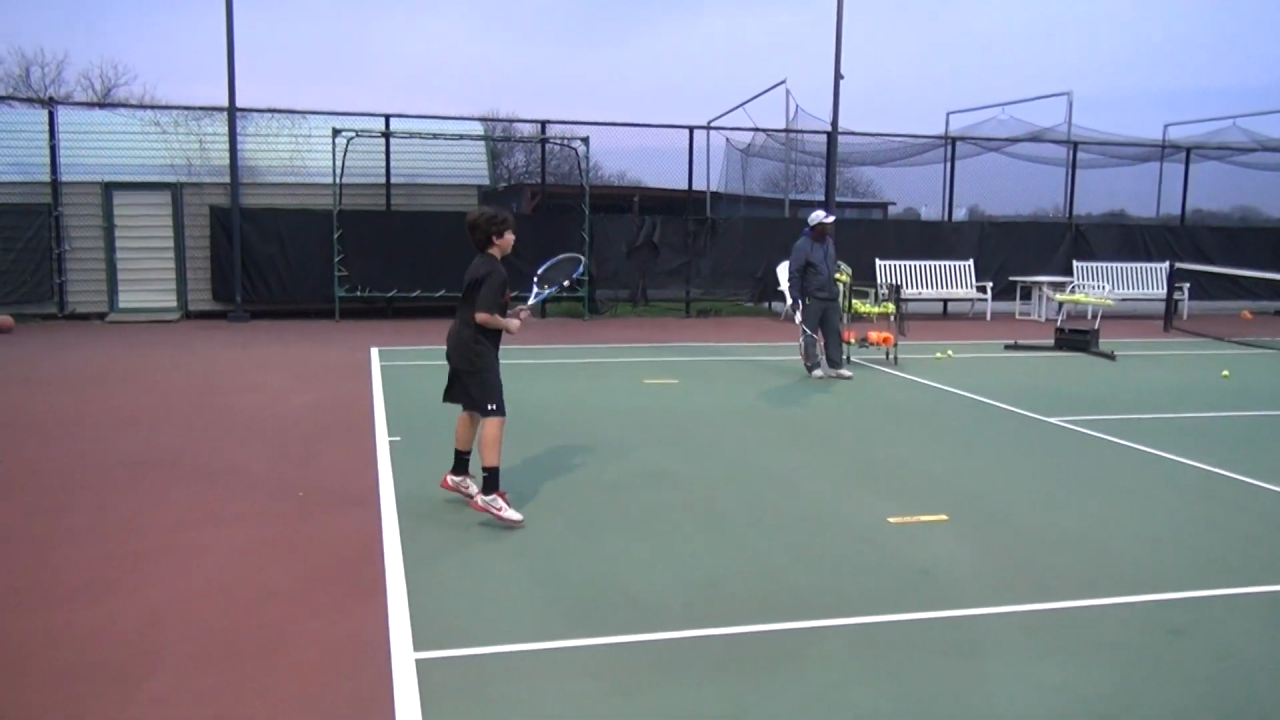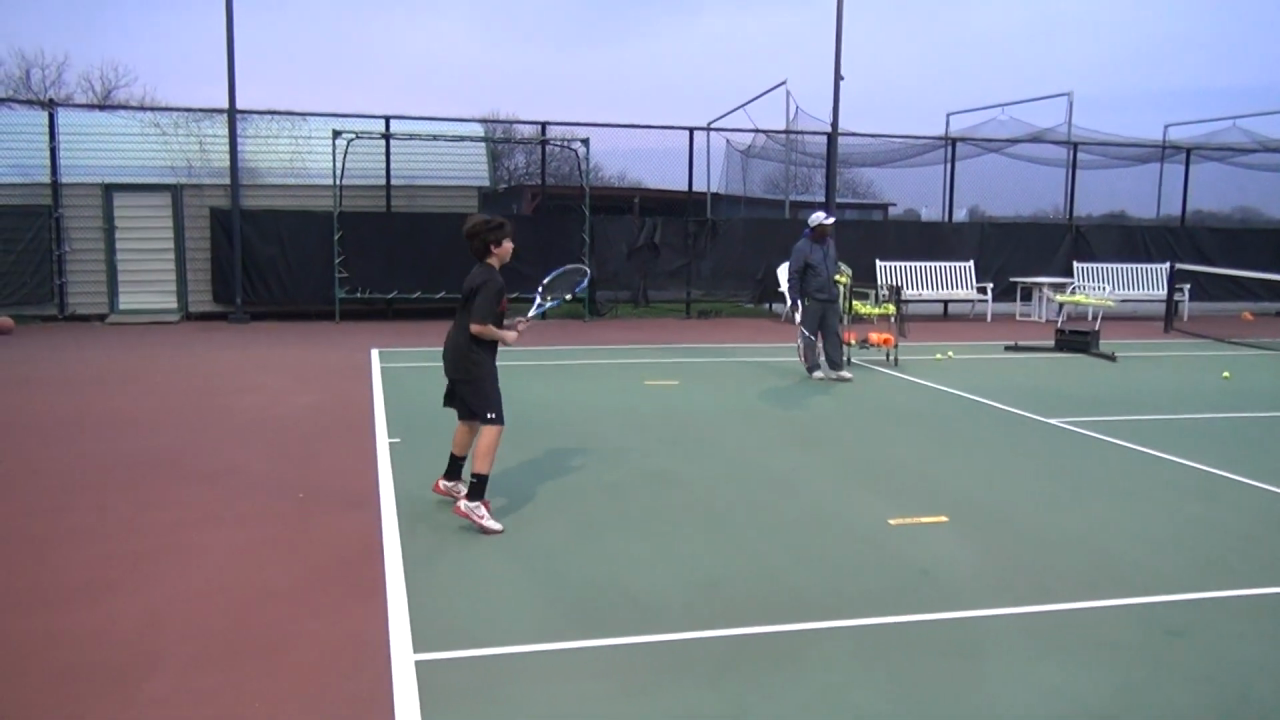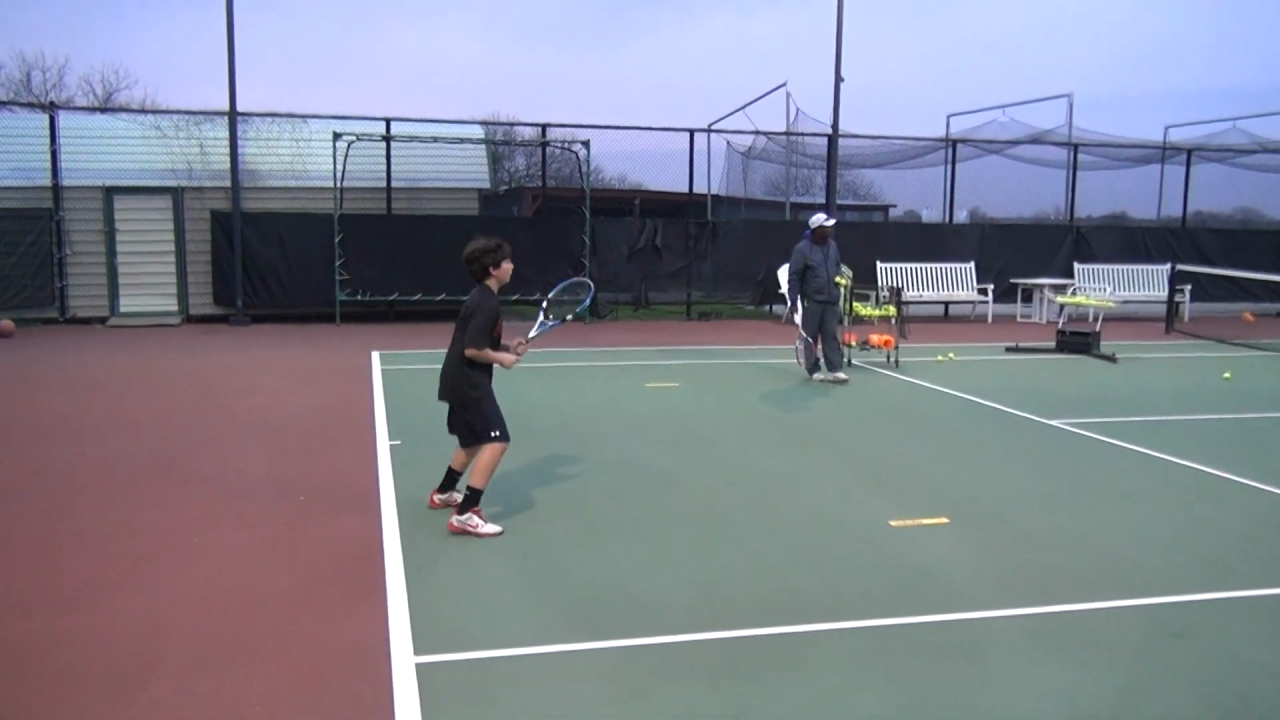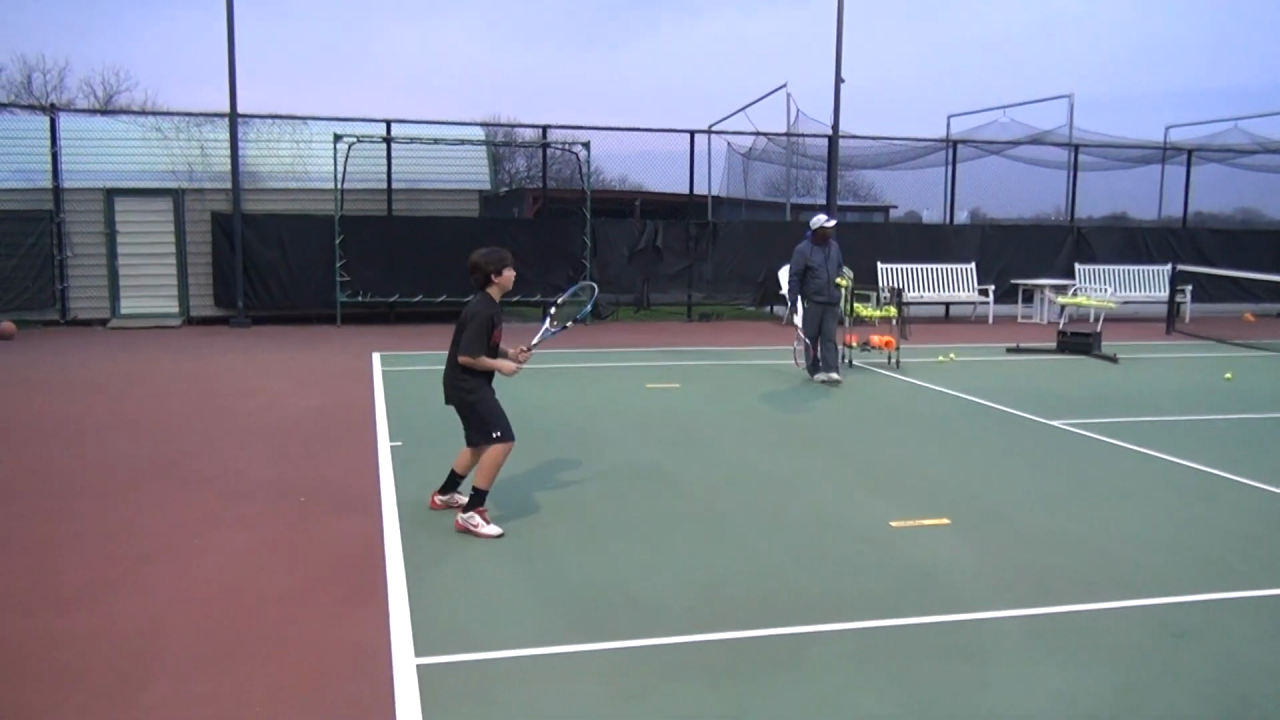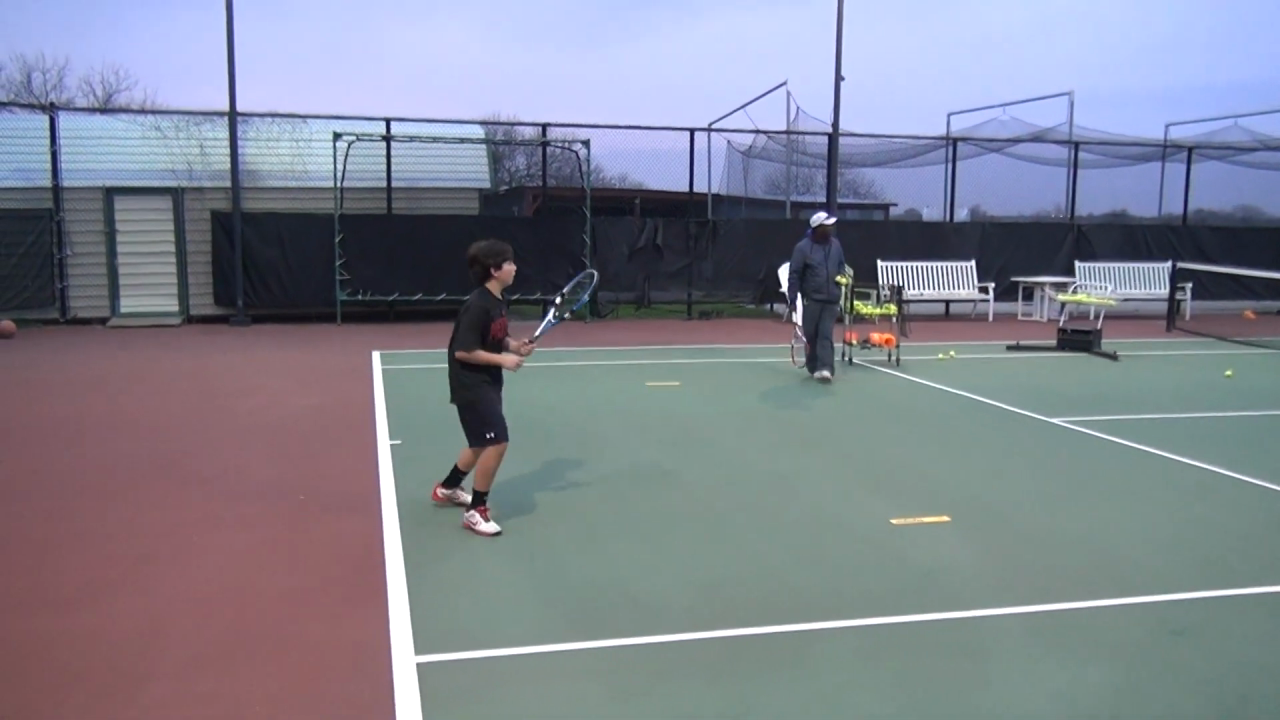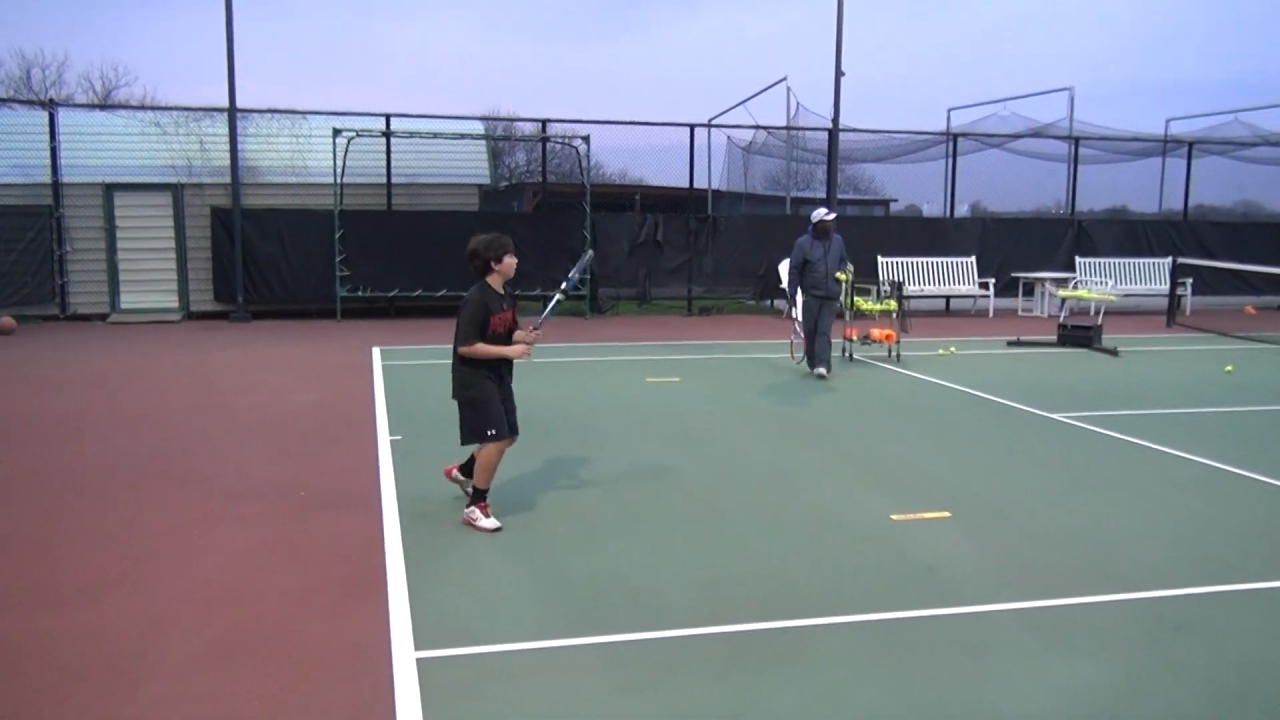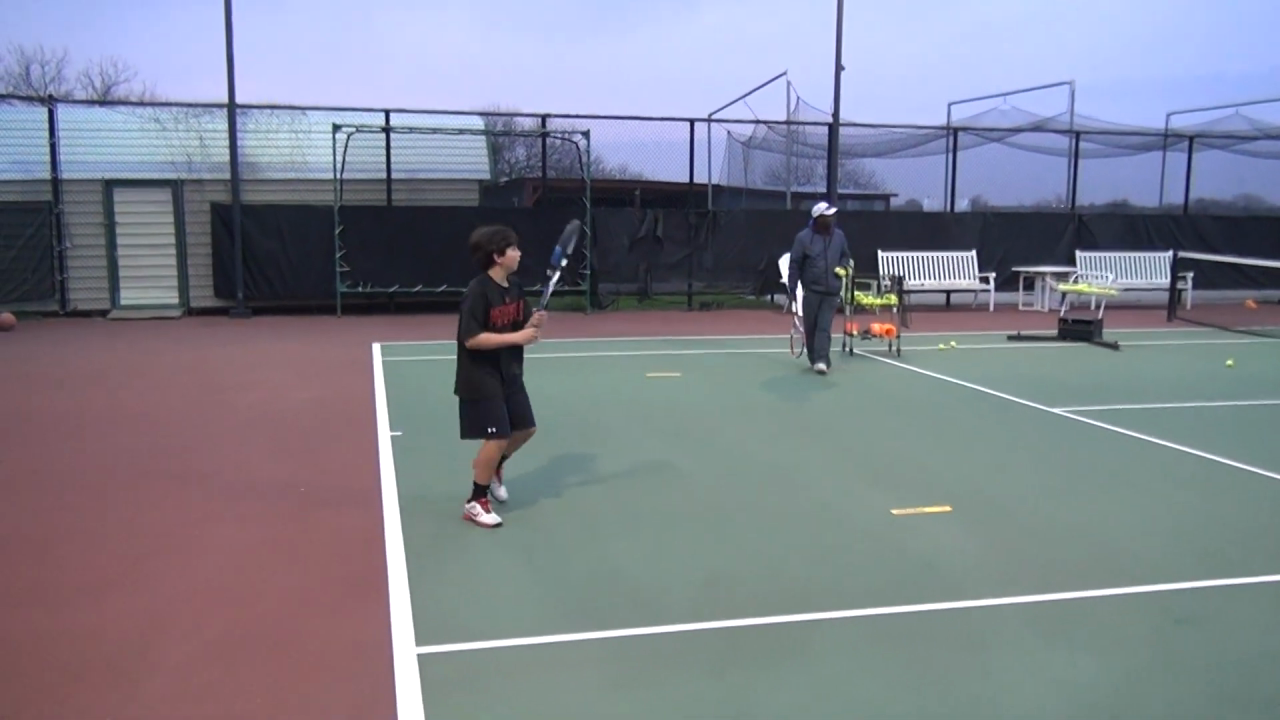
dt=0.1s
person 1, frame 1
left shoulder: (481, 265)
right shoulder: (495, 271)
right elbow: (483, 315)
left wrist: (510, 314)
right wrist: (509, 324)
left hip: (464, 347)
right hip: (476, 350)
left knee: (472, 409)
right knee: (494, 415)
left ankle: (458, 475)
right ankle: (489, 493)
person 1, frame 2
left shoulder: (481, 274)
right shoulder: (492, 281)
right elbow: (478, 326)
left wrist: (508, 325)
right wrist: (506, 336)
left hip: (462, 357)
right hip: (472, 359)
left knee: (471, 419)
right knee: (491, 424)
left ankle: (450, 479)
right ankle: (473, 501)
person 1, frame 3
left shoulder: (481, 297)
right shoulder: (487, 304)
right elbow: (473, 349)
left wrist: (508, 346)
right wrist: (503, 358)
left hip: (460, 378)
right hip: (468, 380)
left knee: (474, 439)
right knee: (497, 440)
left ankle: (444, 492)
right ankle: (465, 513)
person 1, frame 4
left shoulder: (492, 306)
right shoulder: (481, 311)
right elbow: (466, 356)
left wrist: (511, 354)
right wrist: (501, 366)
left hip: (476, 385)
right hip: (466, 386)
left knee: (481, 442)
right knee: (502, 441)
left ankle: (445, 493)
right ankle: (472, 513)
person 1, frame 5
left shoulder: (498, 302)
right shoulder: (478, 306)
right elbow: (462, 351)
left wrist: (515, 347)
right wrist: (502, 360)
left hip: (487, 381)
right hip: (471, 382)
left knee: (485, 440)
right knee: (496, 442)
left ankle: (448, 487)
right ankle: (475, 510)
person 1, frame 6
left shoulder: (506, 294)
right shoulder: (476, 299)
right elbow: (464, 347)
left wrist: (523, 339)
right wrist: (508, 351)
left hip: (500, 378)
right hip: (475, 380)
left knee: (506, 436)
right knee: (495, 440)
left ankle: (463, 470)
right ankle: (475, 506)
person 1, frame 7
left shoulder: (514, 286)
right shoulder: (477, 292)
left elbow: (519, 324)
right elbow: (472, 339)
left wrist: (532, 325)
right wrist: (516, 337)
left hip: (509, 372)
right hip: (480, 375)
left knee: (524, 428)
right knee: (496, 437)
left ankle: (492, 469)
right ankle: (476, 502)
person 2, frame 1
left shoulder: (828, 242)
right shoulder: (802, 246)
right elbow: (795, 274)
left wrist: (837, 274)
right wrist: (795, 298)
left hip: (831, 296)
right hip: (812, 298)
left knee: (834, 332)
right knee: (810, 334)
left ankle: (835, 367)
right ankle: (813, 366)
person 2, frame 2
left shoulder: (830, 244)
right shoulder: (802, 247)
right elbow: (794, 275)
left wrist: (837, 276)
right wrist: (794, 300)
left hip: (831, 298)
right hip: (812, 299)
left knee: (832, 333)
right knee: (810, 335)
left ankle: (837, 369)
right ankle: (813, 368)
person 2, frame 3
left shoulder: (832, 245)
right shoulder: (802, 249)
right elbow: (794, 277)
left wrist: (839, 277)
right wrist: (793, 301)
left hip: (832, 300)
right hip: (812, 300)
left knee: (831, 335)
right knee: (810, 336)
left ankle: (834, 370)
right ankle: (814, 369)
person 2, frame 4
left shoulder: (834, 246)
right shoulder: (803, 250)
left elbow: (839, 266)
right elbow: (794, 278)
left wrist: (840, 278)
right wrist: (793, 302)
left hip: (832, 301)
right hip: (812, 301)
left knee: (829, 337)
right knee: (811, 337)
left ankle: (831, 371)
right ankle: (814, 370)
person 2, frame 5
left shoulder: (835, 244)
right shoulder: (803, 247)
left elbow: (841, 265)
right elbow: (794, 275)
left wrist: (841, 276)
right wrist: (792, 299)
left hip: (832, 299)
right hip: (811, 299)
left knee: (826, 334)
right knee: (810, 335)
left ankle: (826, 368)
right ankle: (814, 367)
person 2, frame 6
left shoulder: (837, 240)
right shoulder: (803, 243)
left elbow: (843, 260)
right elbow: (794, 271)
left wrist: (841, 272)
right wrist: (792, 294)
left hip: (832, 296)
right hip: (811, 295)
left knee: (824, 331)
right knee: (810, 331)
left ankle: (822, 365)
right ankle: (814, 363)
person 2, frame 7
left shoulder: (839, 235)
right shoulder: (804, 237)
left elbow: (845, 256)
right elbow: (794, 265)
left wrist: (842, 267)
right wrist: (792, 289)
left hip: (832, 291)
right hip: (811, 290)
left knee: (824, 327)
right knee: (811, 326)
left ankle: (821, 360)
right ankle: (814, 358)
